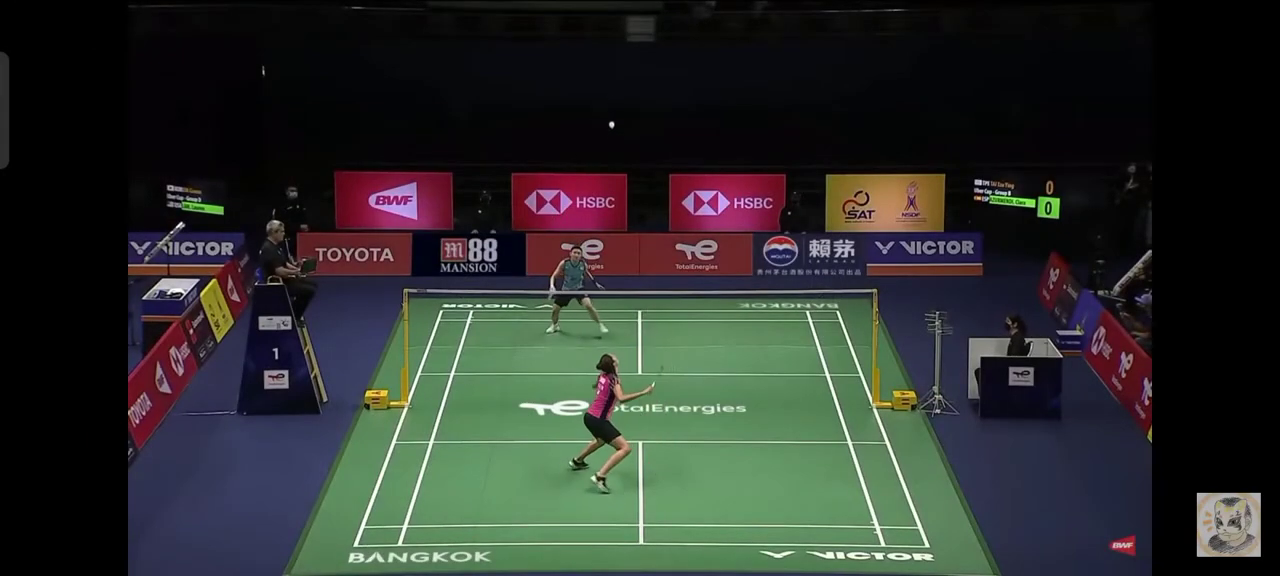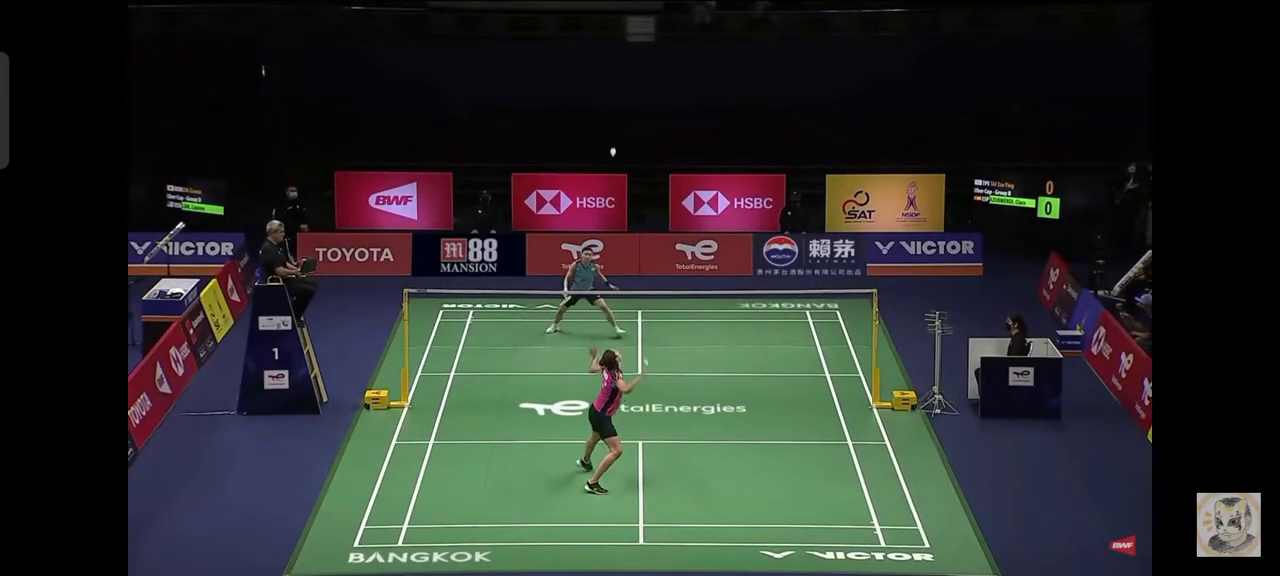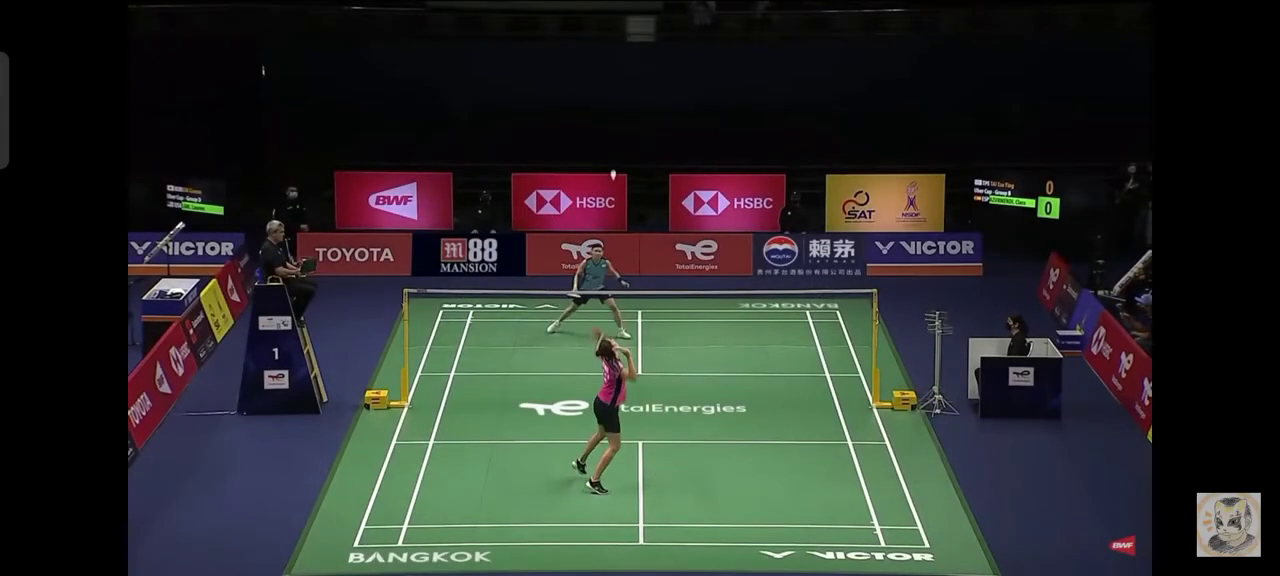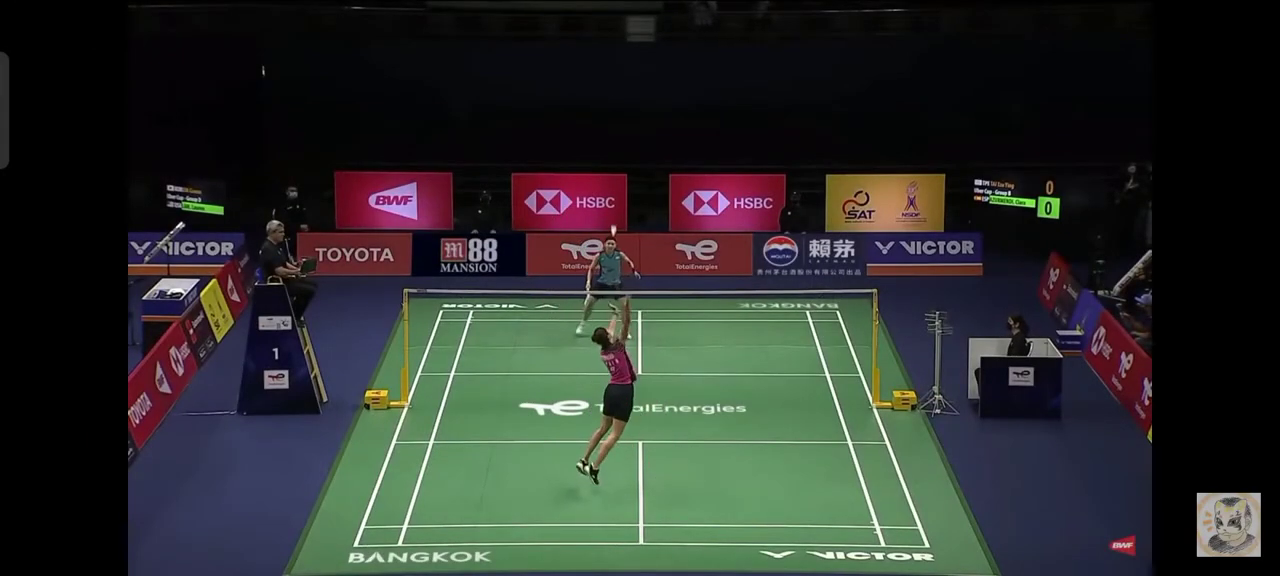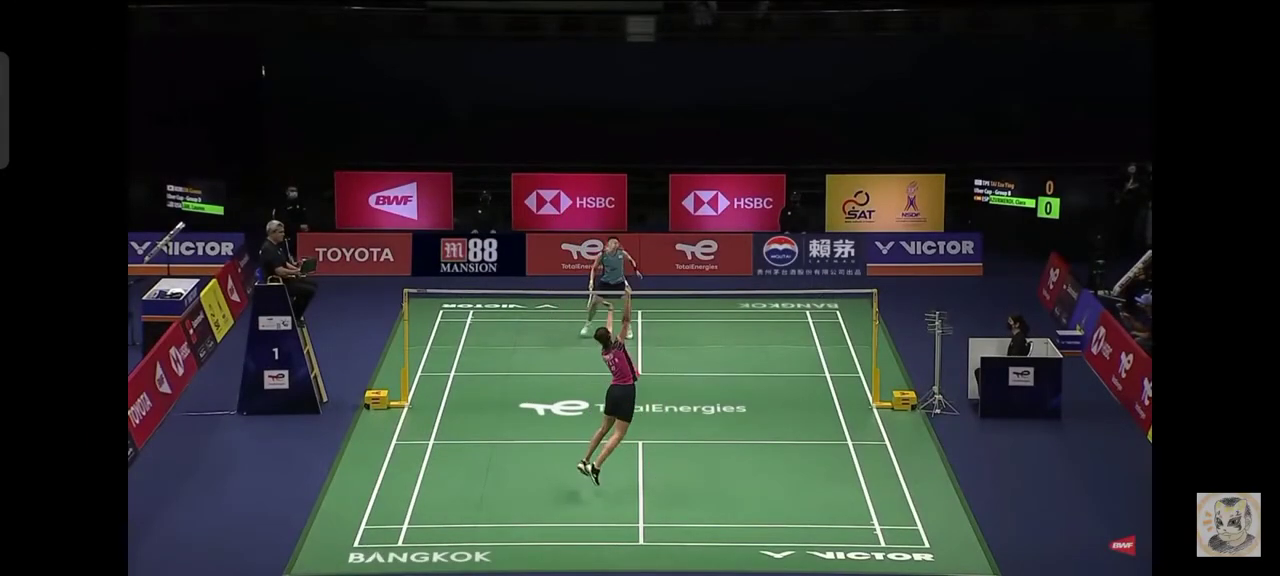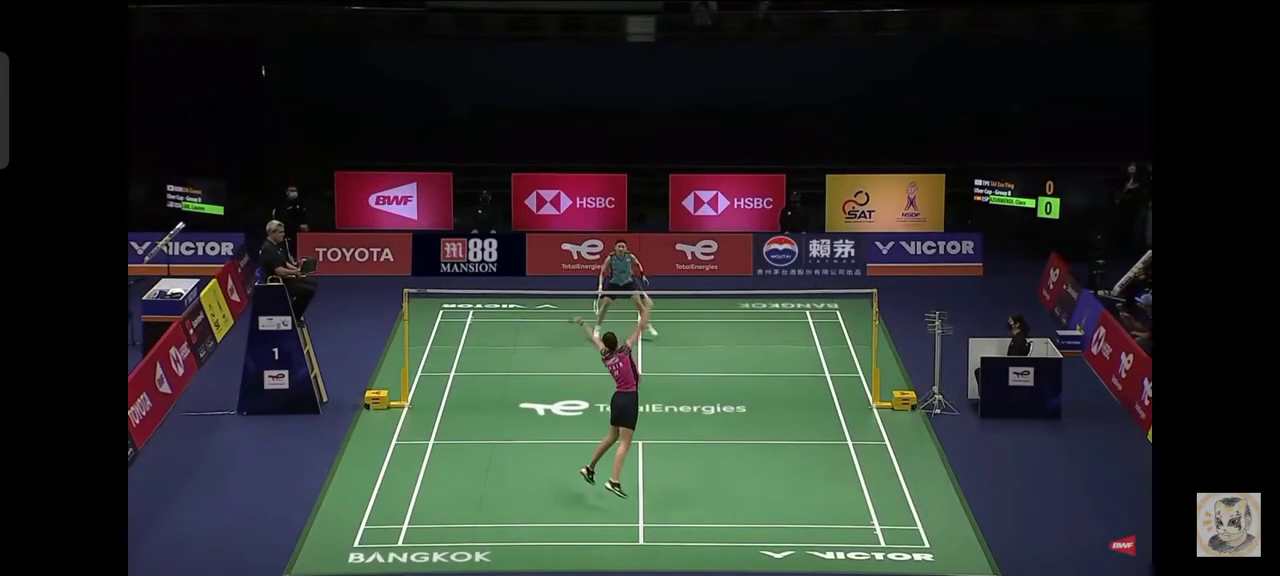
dt=0.1s
person 1, frame 1
left shoulder: (602, 376)
right shoulder: (613, 379)
right elbow: (621, 398)
right wrist: (643, 392)
left hip: (589, 417)
right hip: (598, 421)
left knee: (600, 440)
right knee: (625, 448)
left ankle: (577, 461)
right ankle: (599, 476)
person 1, frame 2
left shoulder: (606, 369)
right shoulder: (616, 374)
left elbow: (592, 368)
right elbow: (626, 390)
left wrist: (594, 356)
right wrist: (638, 379)
left hip: (595, 411)
right hip: (601, 416)
left knee: (595, 436)
right knee: (616, 451)
left ankle: (585, 461)
right ankle: (592, 483)
person 1, frame 3
left shoulder: (606, 360)
right shoulder: (615, 365)
left elbow: (598, 349)
right elbow: (632, 377)
left wrist: (597, 338)
right wrist: (628, 355)
left hip: (600, 402)
right hip: (608, 407)
left knee: (601, 434)
right knee: (614, 447)
left ankle: (580, 461)
right ankle: (594, 481)
person 1, frame 4
left shoulder: (605, 351)
right shoulder: (616, 348)
left elbow: (610, 329)
right elbow: (626, 325)
left wrist: (615, 314)
right wrist: (626, 309)
left hip: (612, 390)
right hip: (623, 393)
left knee: (603, 429)
right knee: (615, 434)
left ankle: (584, 462)
right ankle: (593, 468)
person 1, frame 5
left shoulder: (605, 350)
right shoulder: (617, 346)
left elbow: (606, 330)
right elbow: (626, 320)
left wrist: (610, 310)
right wrist: (626, 299)
left hip: (613, 390)
right hip: (626, 392)
left knee: (605, 427)
right knee: (618, 434)
left ankle: (586, 461)
right ankle: (595, 466)
person 1, frame 6
left shoulder: (606, 356)
right shoulder: (622, 351)
left elbow: (595, 339)
right elbow: (640, 328)
left wrist: (582, 324)
right wrist: (645, 311)
left hip: (617, 399)
right hip: (629, 399)
left knee: (611, 438)
right knee: (625, 443)
left ankle: (589, 468)
right ankle: (614, 481)
